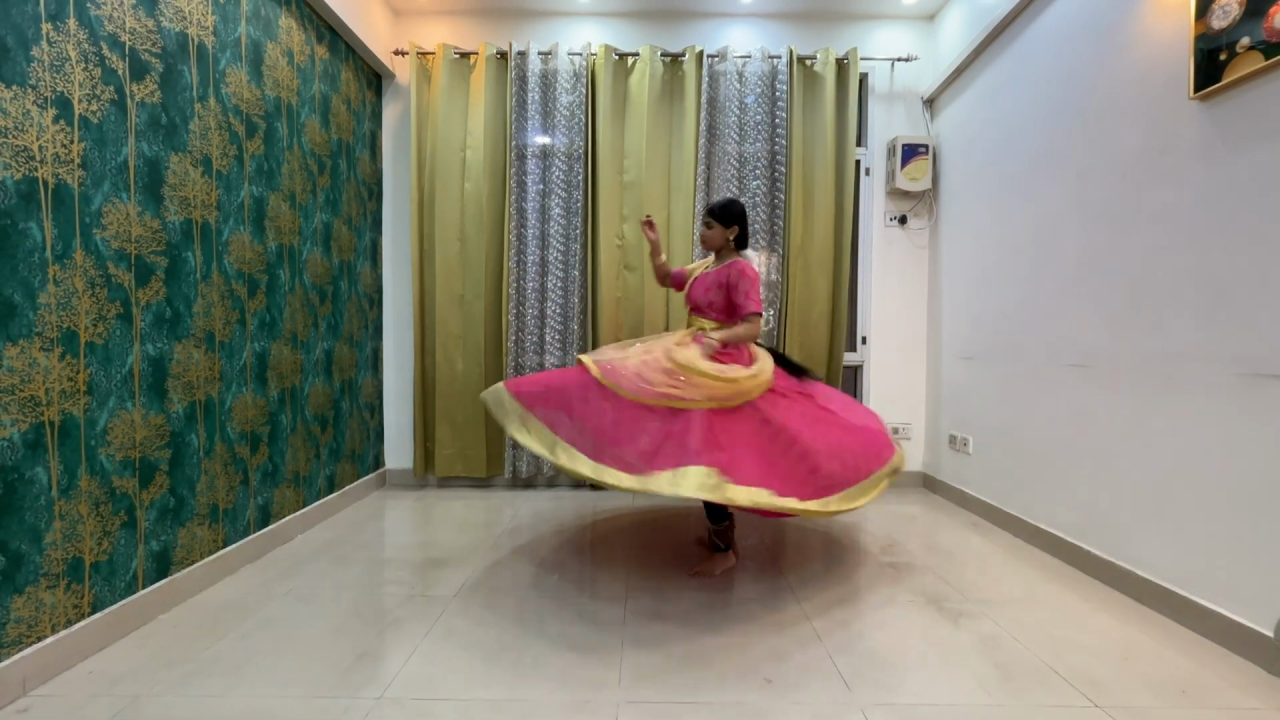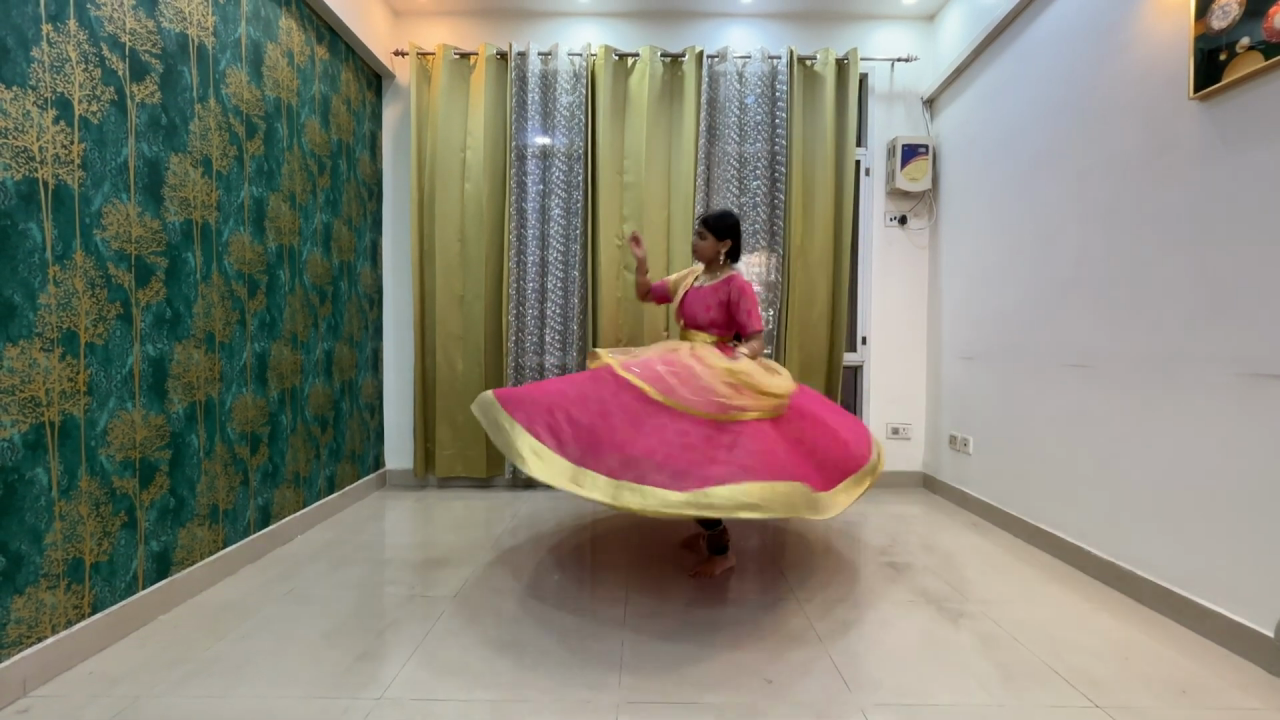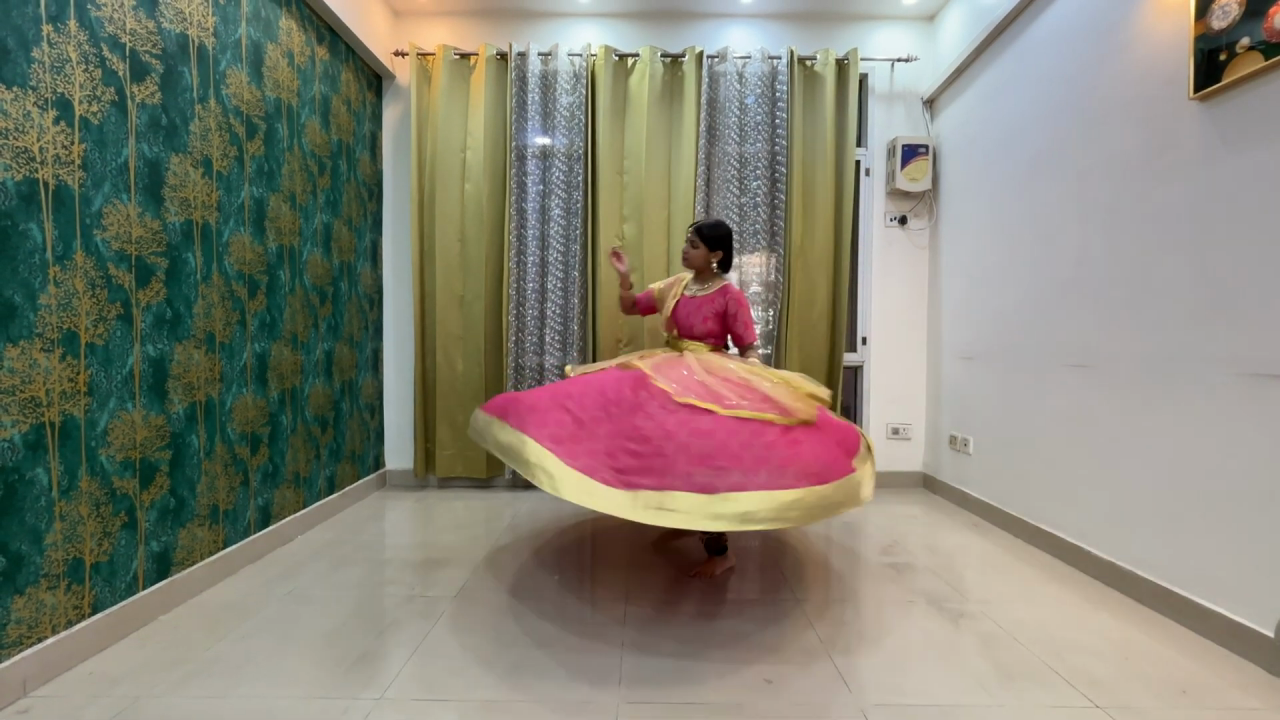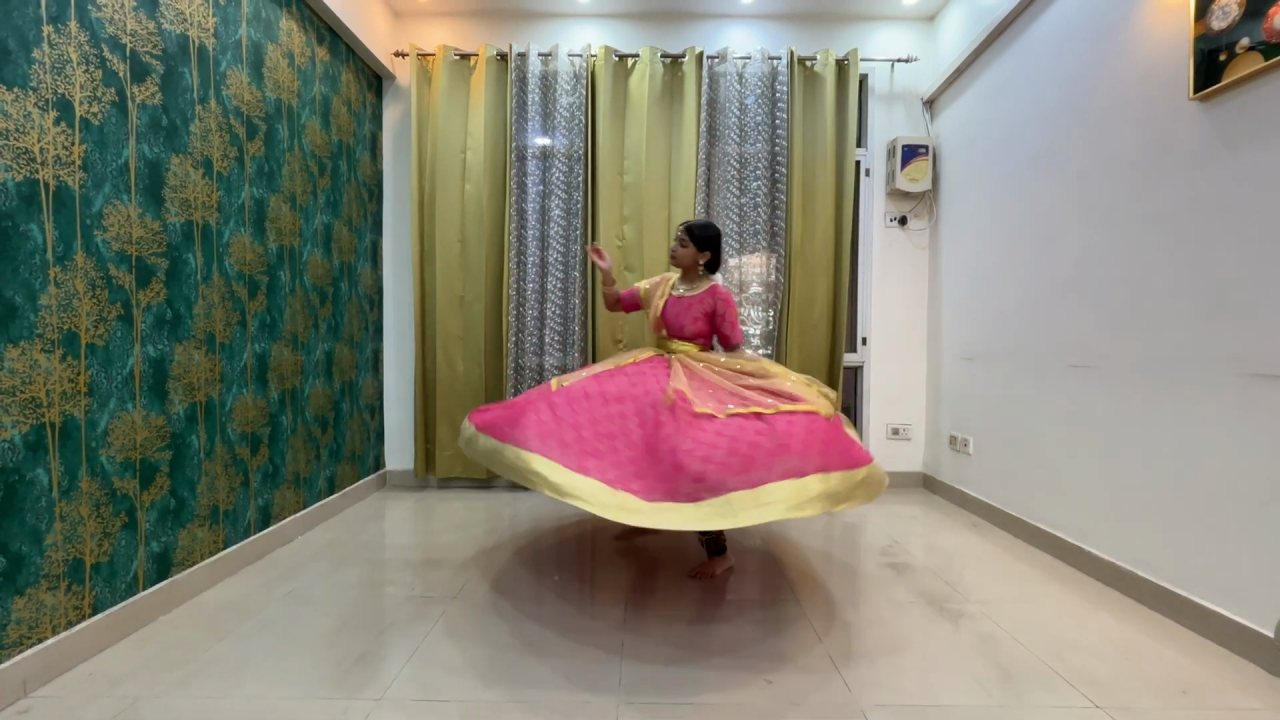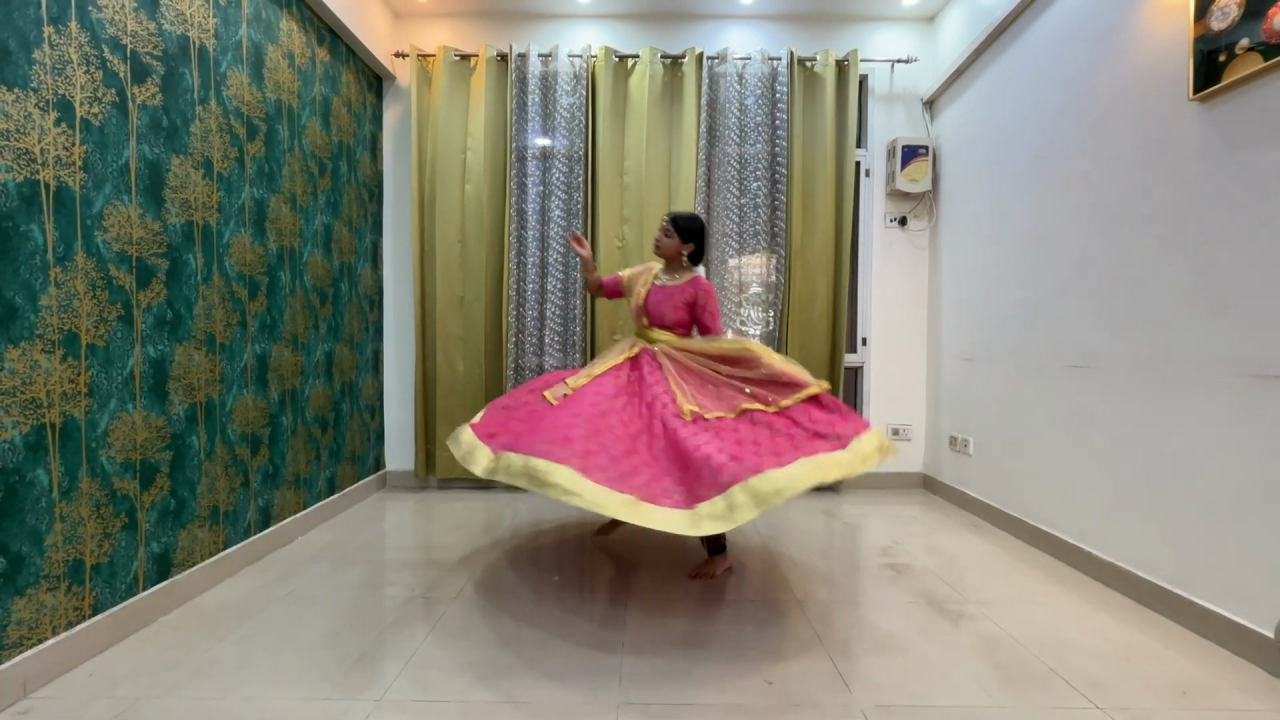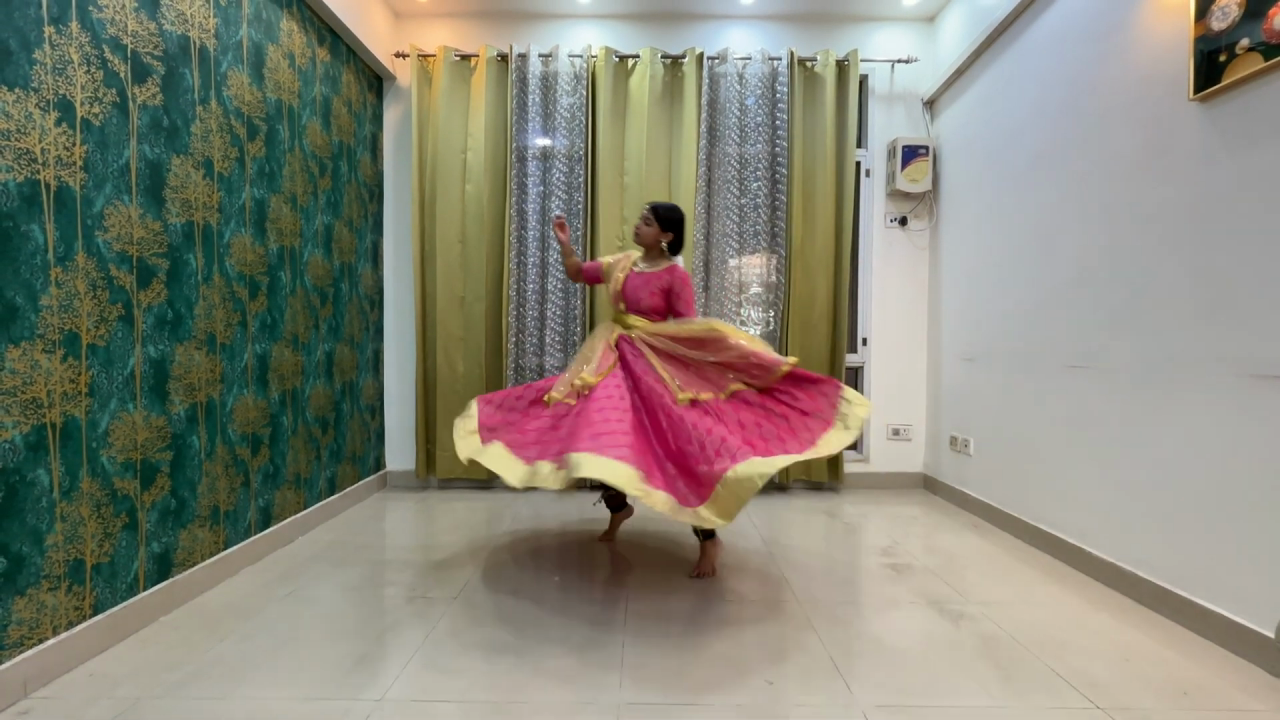
dt=0.1s
person 1, frame 1
left shoulder: (742, 271)
right shoulder: (707, 267)
left elbow: (752, 327)
right elbow: (666, 279)
left wrist: (712, 341)
right wrist: (655, 246)
left hip: (722, 365)
right hip: (697, 360)
left knee: (706, 450)
right knee: (701, 445)
left ankle: (724, 548)
right ankle: (721, 529)
person 1, frame 2
left shoulder: (737, 286)
right shoulder: (690, 277)
left elbow: (754, 340)
right elbow: (646, 294)
left wrist: (732, 367)
right wrist: (641, 262)
left hip: (715, 374)
right hip: (680, 366)
left knee: (696, 456)
left ankle: (720, 551)
right ankle: (708, 527)
person 1, frame 3
left shoulder: (731, 297)
right shoulder: (677, 285)
left elbow: (749, 351)
right elbow: (630, 307)
left wrist: (747, 376)
right wrist: (623, 277)
left hip: (709, 382)
right hip: (670, 374)
left knee: (698, 461)
left ankle: (720, 551)
right ankle: (677, 523)
person 1, frame 4
left shoulder: (718, 298)
right shoulder: (661, 284)
left elbow: (735, 351)
right elbow: (614, 304)
left wrist: (751, 375)
right wrist: (606, 274)
left hip: (695, 382)
right hip: (654, 374)
left knee: (694, 461)
left ankle: (718, 553)
right ankle: (637, 513)
person 1, frame 5
left shoulder: (699, 288)
right shoulder: (645, 273)
left elbow: (715, 341)
right elbow: (597, 288)
left wrist: (734, 356)
right wrist: (587, 261)
left hip: (679, 373)
right hip: (635, 364)
left knee: (687, 456)
right knee: (601, 428)
left ankle: (718, 553)
right ankle: (621, 510)
person 1, frame 6
left shoulder: (675, 277)
right shoulder: (623, 261)
left elbow: (694, 330)
right elbow: (576, 273)
right wrist: (565, 245)
left hip: (651, 362)
right hip: (612, 355)
left knee: (665, 441)
right knee: (600, 431)
left ankle: (710, 539)
right ankle: (618, 506)
